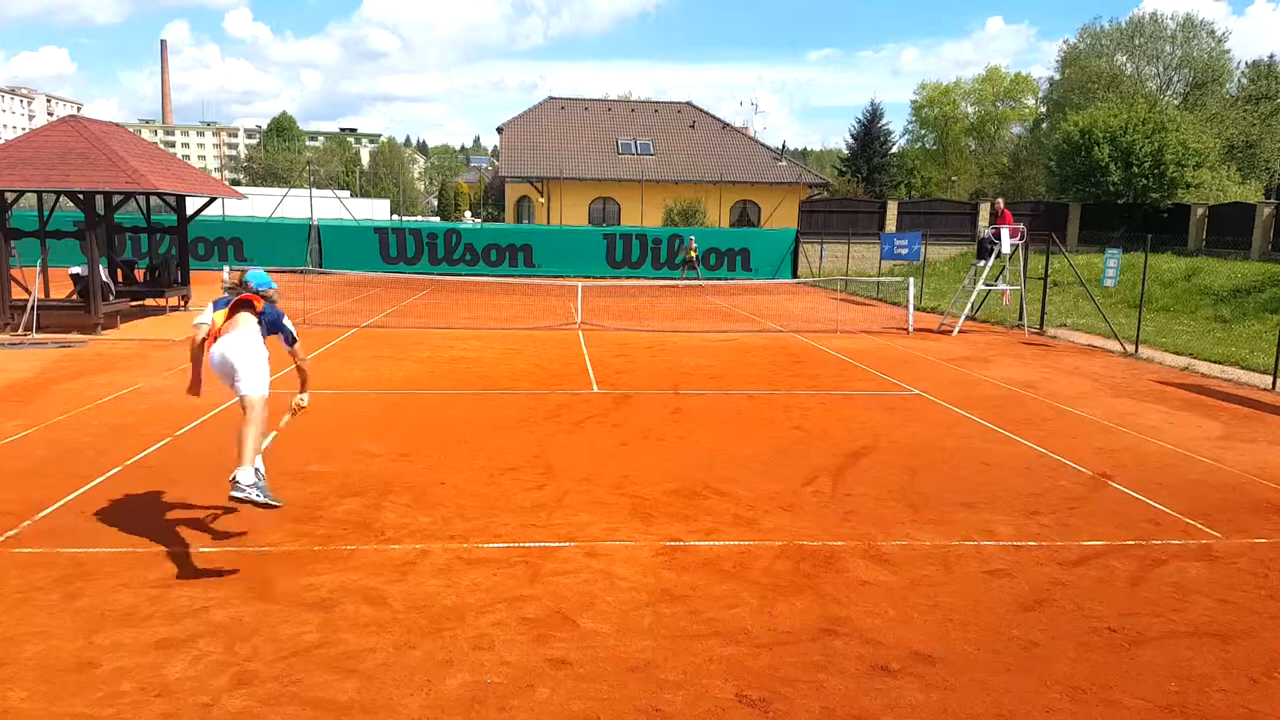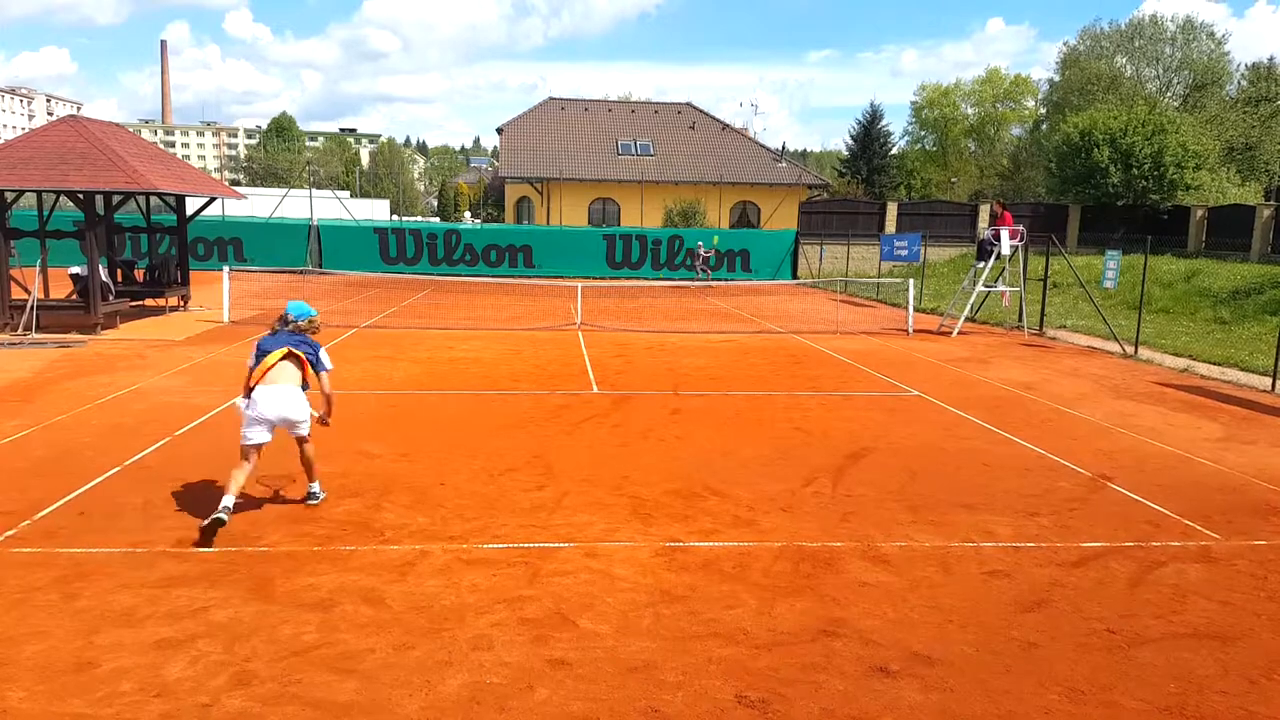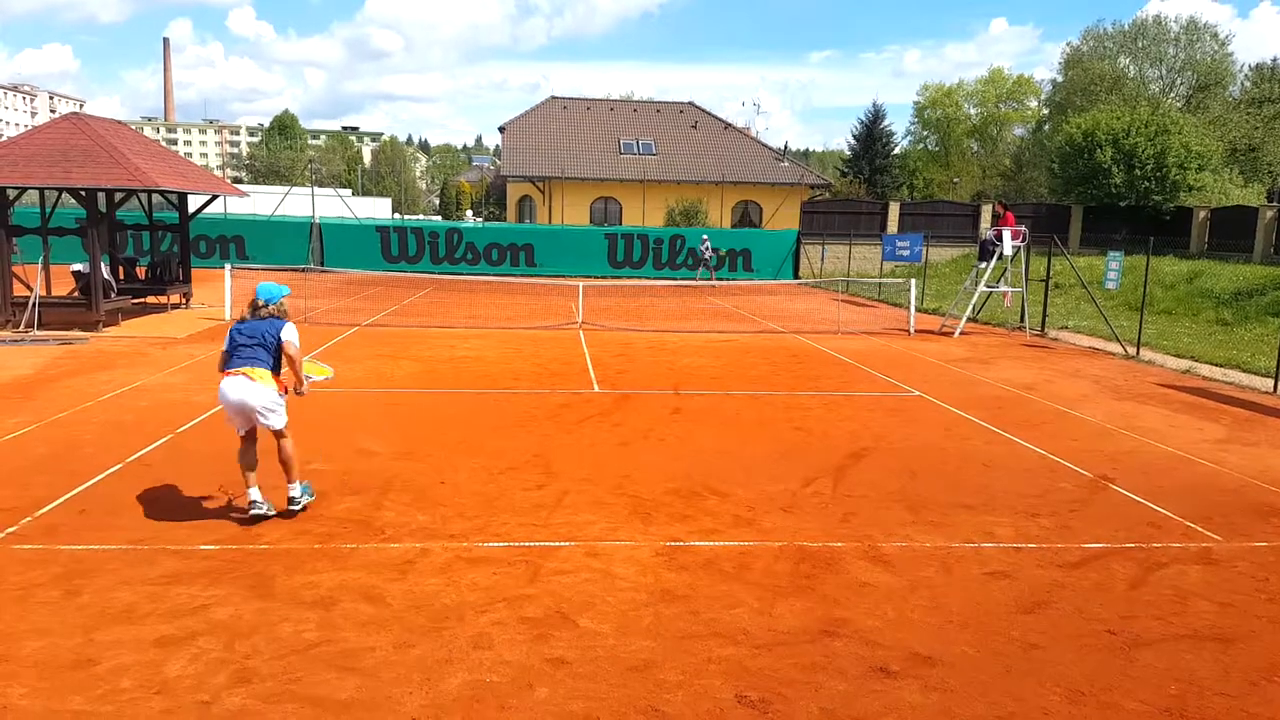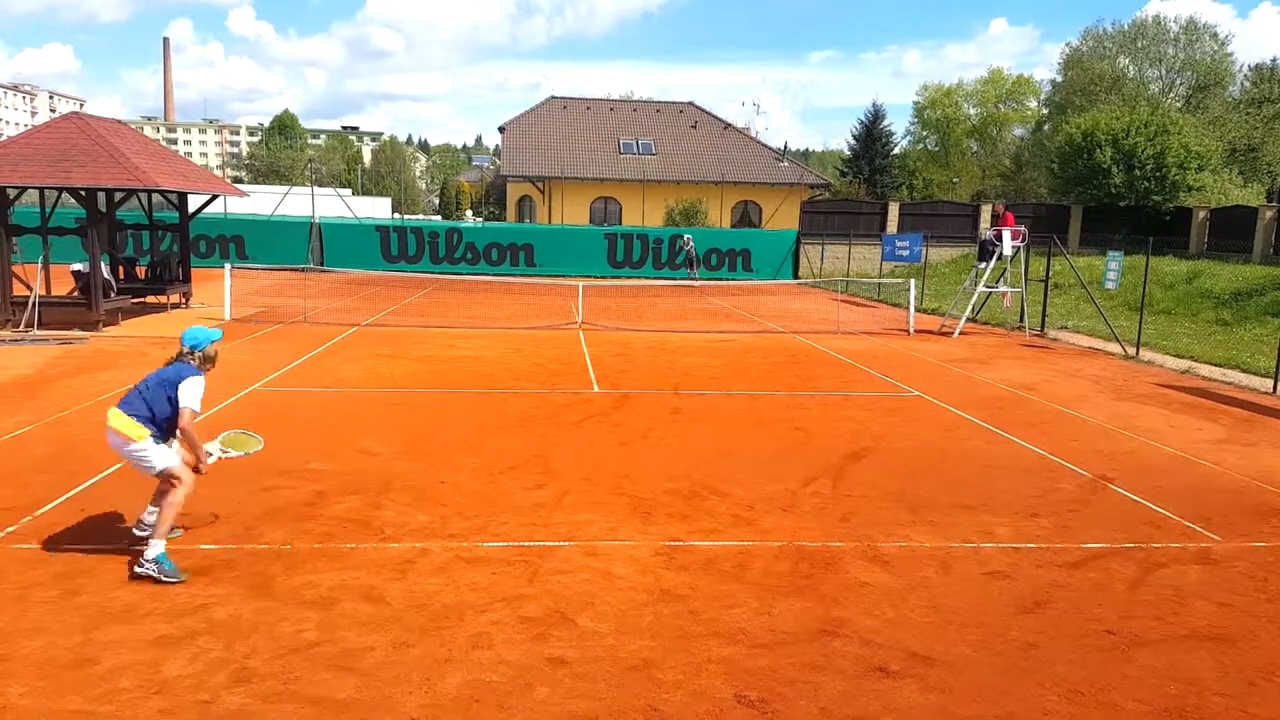
dt=0.5s
person 1, frame 1
left shoulder: (218, 303)
right shoulder: (275, 312)
left elbow: (198, 337)
right elbow: (301, 358)
left wrist: (196, 377)
right wrist: (303, 391)
left hip: (219, 353)
right hip: (245, 345)
left knee: (252, 407)
right knee: (257, 411)
left ankle: (254, 470)
right ankle: (245, 481)
person 1, frame 2
left shoulder: (264, 342)
right shoulder: (315, 348)
left elbow: (248, 380)
right elbow: (326, 390)
left wrist: (246, 401)
right wrist: (327, 413)
left hip: (261, 398)
right hip: (292, 399)
left knee: (247, 458)
right knee: (303, 440)
left ankle: (224, 508)
right ankle: (314, 489)
person 1, frame 3
left shoulder: (236, 328)
right shoulder: (284, 326)
left elbow: (222, 365)
right elbow: (291, 351)
right wrist: (300, 381)
left hip: (227, 387)
right hip: (260, 387)
left knee: (248, 439)
right knee: (282, 436)
left ankle: (256, 500)
right ankle: (296, 493)
person 1, frame 4
left shoulder: (177, 370)
right shoulder: (194, 377)
right elbow: (185, 424)
left wrist: (196, 450)
right wrist: (199, 457)
left hip: (131, 425)
right hip: (132, 432)
left knee: (185, 464)
right knee: (186, 480)
left ankle: (148, 522)
right ankle: (152, 556)
